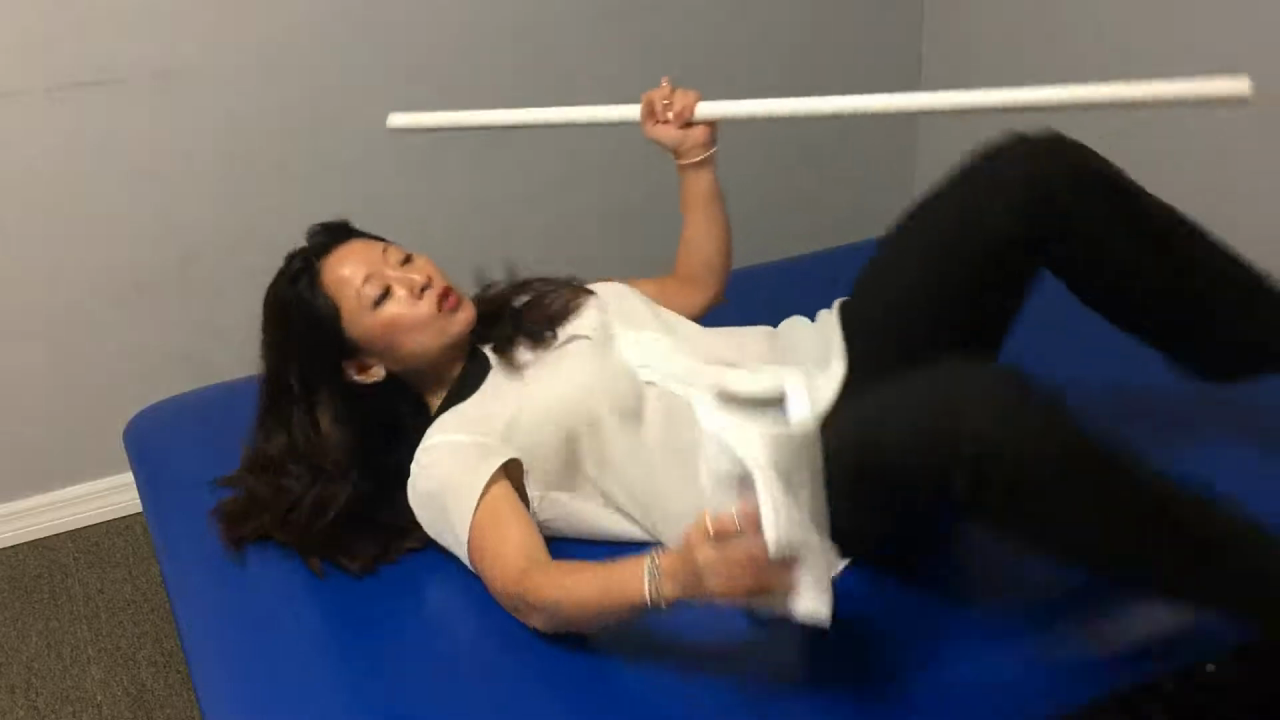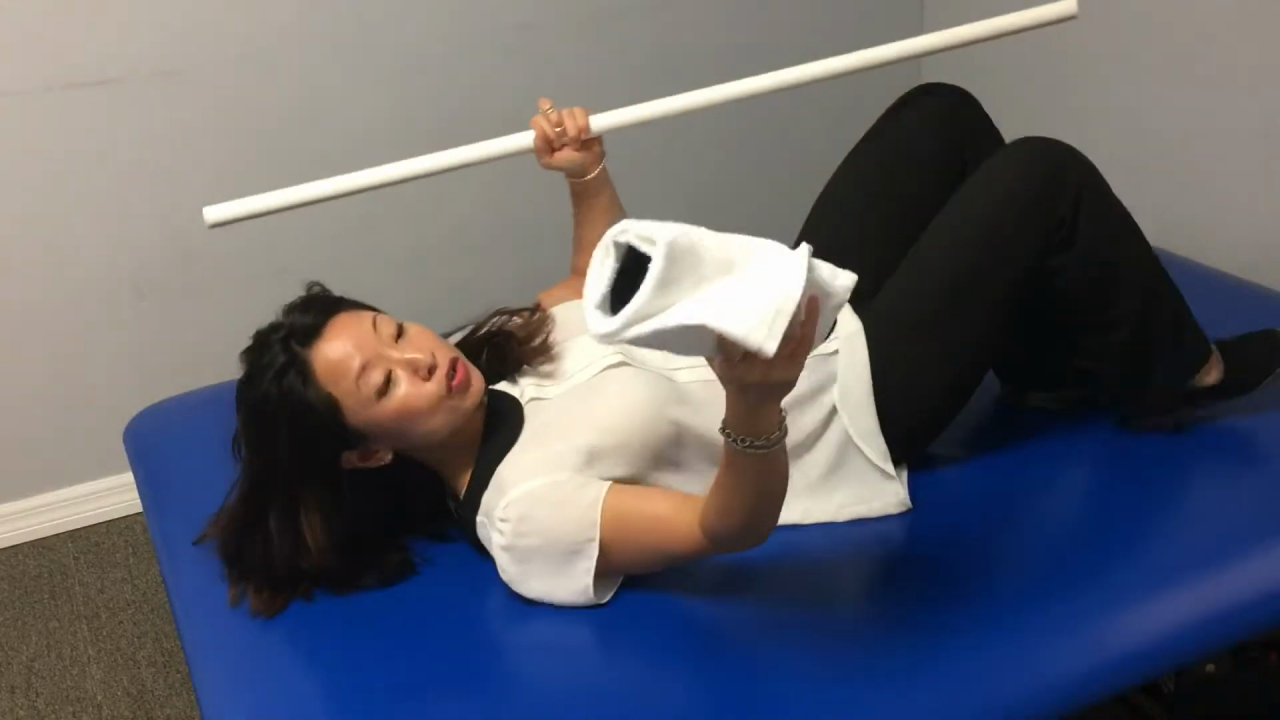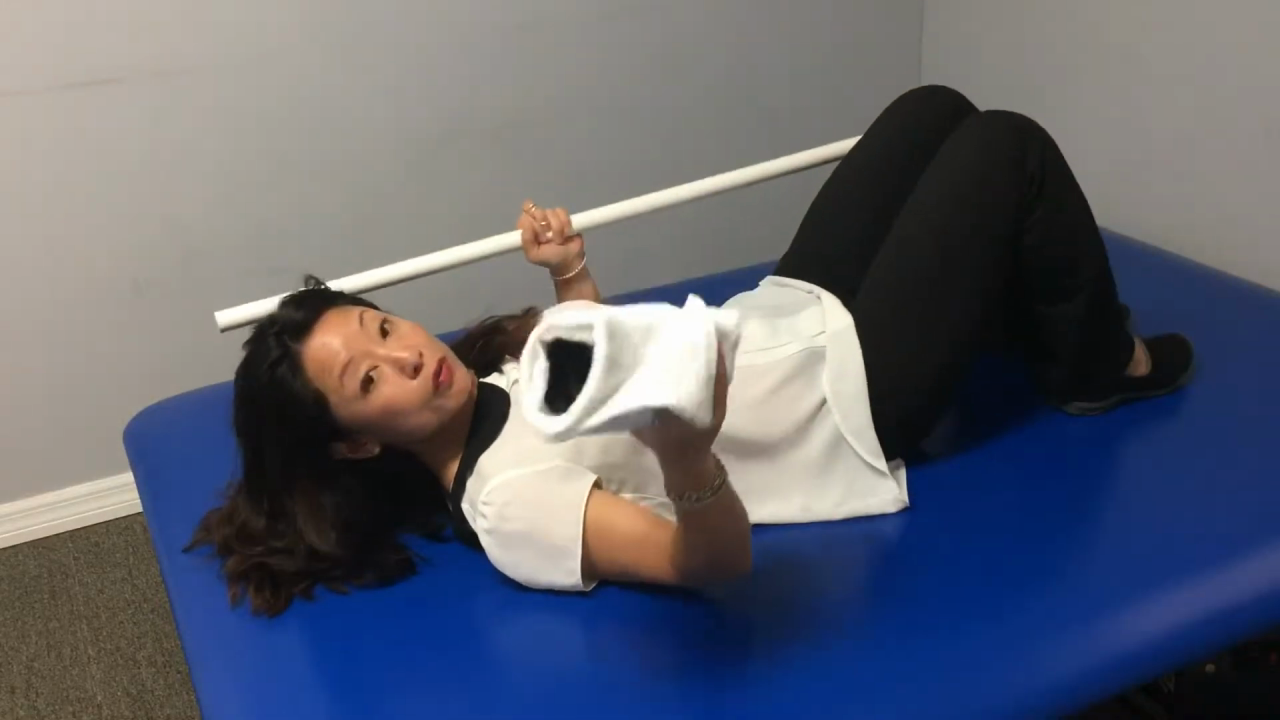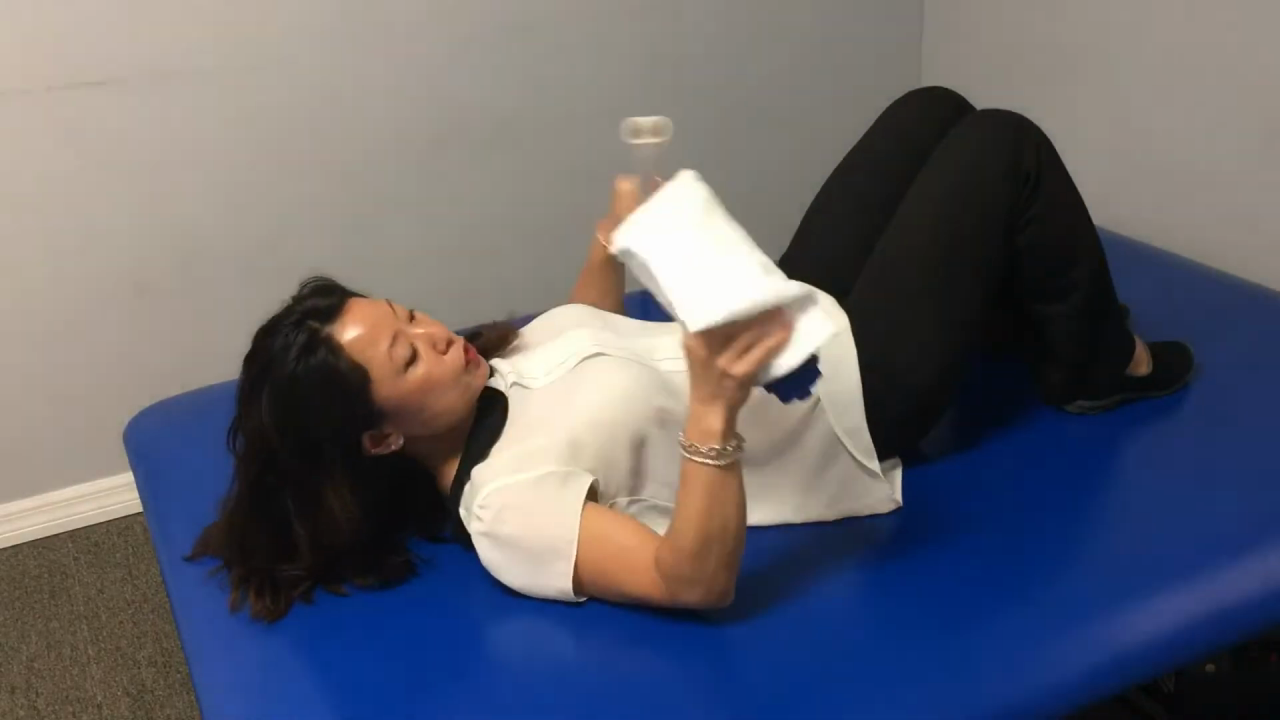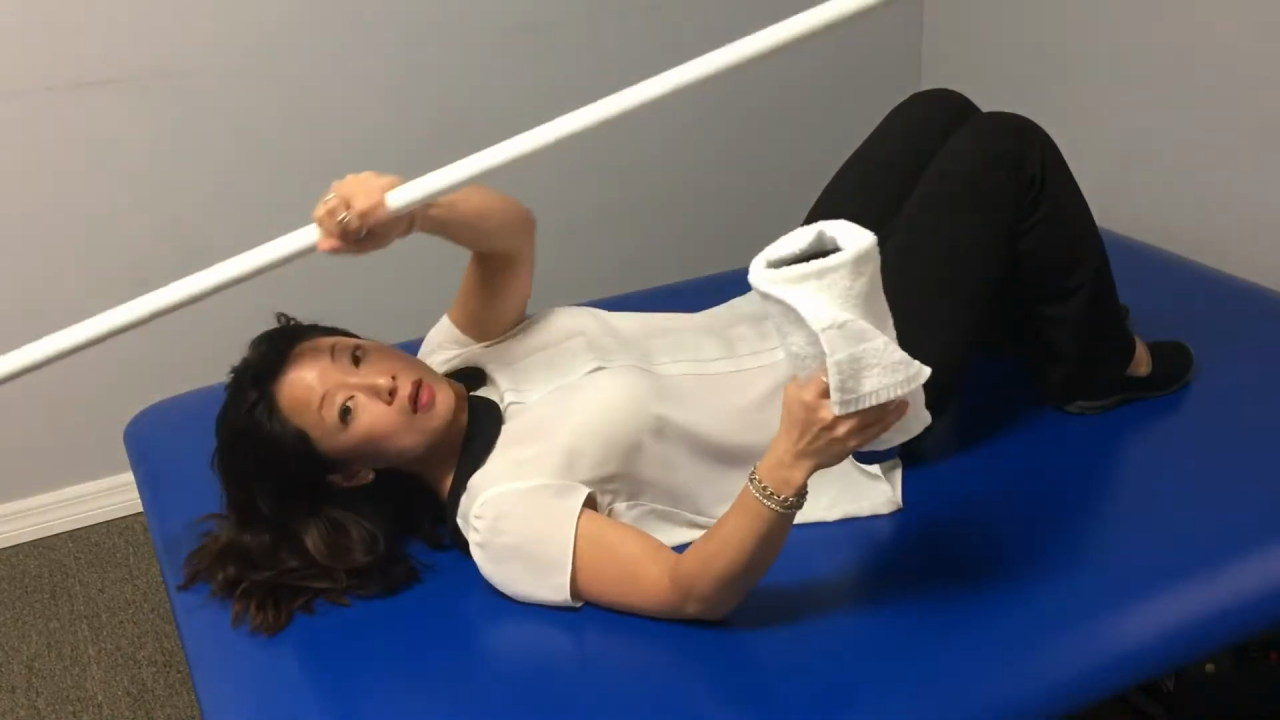
dt=1s
person 1, frame 1
left shoulder: (535, 312)
right shoulder: (446, 457)
left elbow: (697, 287)
right elbow: (536, 594)
left wrist: (694, 160)
right wrist: (676, 572)
left hip: (835, 354)
right hip: (820, 484)
left knee: (1038, 171)
right knee: (980, 415)
person 1, frame 2
left shoulder: (485, 356)
right shoulder: (523, 518)
left elbow: (597, 284)
right elbow: (731, 526)
left wrist: (587, 176)
right wrist: (755, 407)
left hip: (806, 321)
right hip: (860, 402)
left knee: (942, 113)
right knee: (1044, 176)
left ankle: (1050, 362)
right ankle: (1168, 377)
person 1, frame 3
left shoulder: (486, 368)
right shoulder: (506, 502)
right elbow: (714, 559)
left wrist: (571, 277)
right wrist: (685, 457)
left hip: (790, 315)
right hip: (858, 392)
left knee: (936, 113)
right knee: (1008, 148)
left ankle: (1033, 318)
right ankle: (1098, 368)
person 1, frame 4
left shoulder: (476, 377)
right shoulder: (502, 508)
right elbow: (695, 582)
left wrist: (613, 244)
right wrist: (713, 410)
left hip: (797, 318)
right hip: (854, 392)
left knee: (933, 112)
right knee: (1004, 145)
left ankle: (1037, 323)
right ankle: (1098, 367)
person 1, frame 5
left shoulder: (449, 364)
right shoulder: (499, 516)
left elbow: (511, 232)
right elbow: (694, 592)
left wrist: (399, 211)
right wrist: (792, 466)
right hip: (859, 392)
left knee: (942, 114)
right knee: (1011, 151)
left ankle: (1034, 322)
right ankle: (1099, 367)
